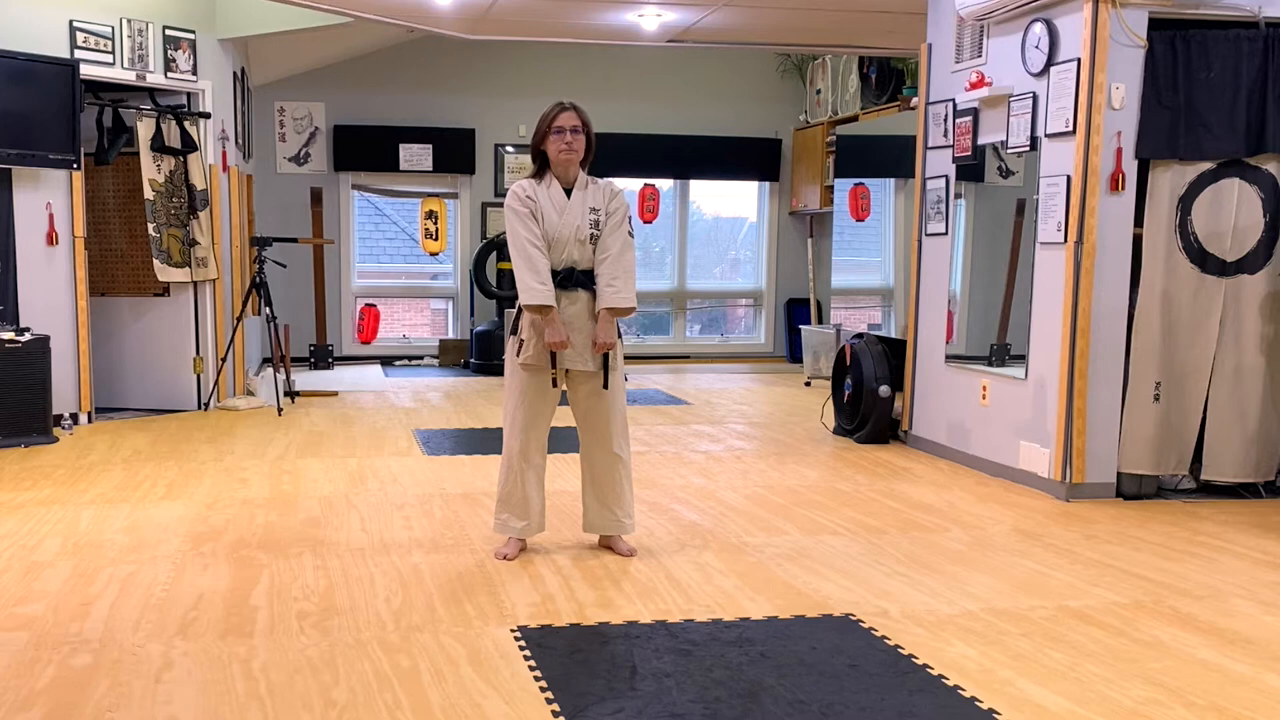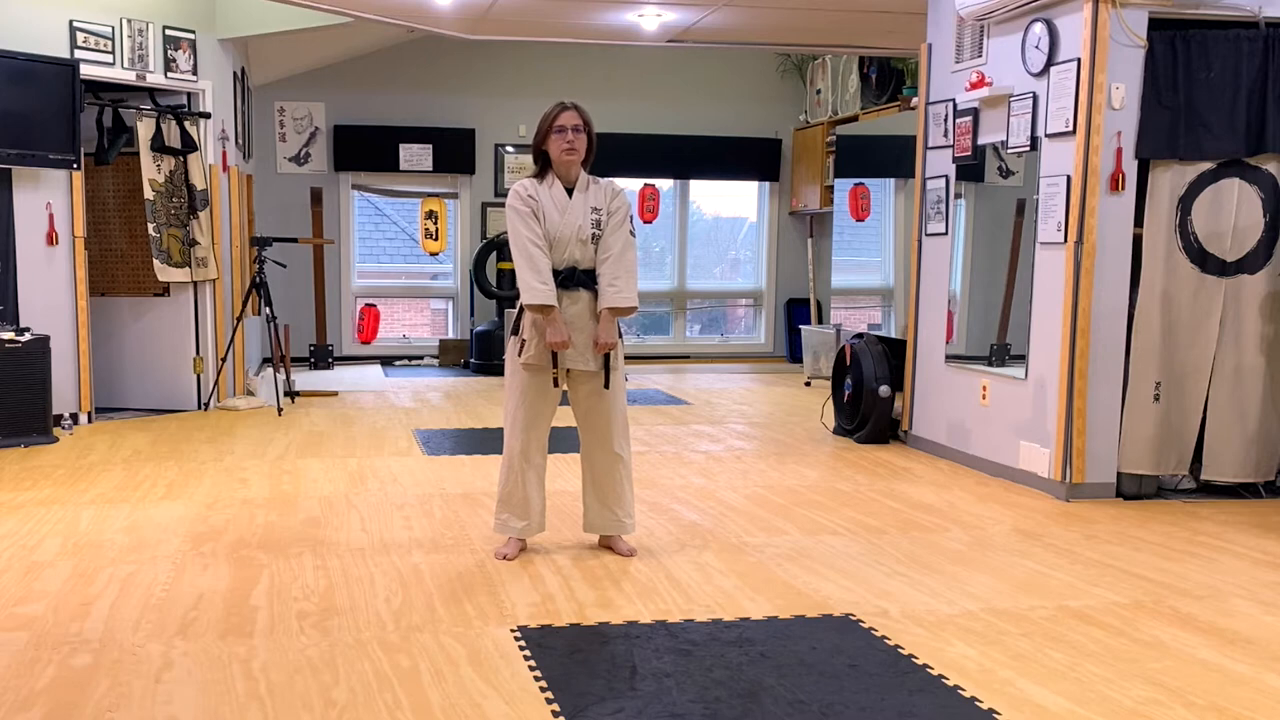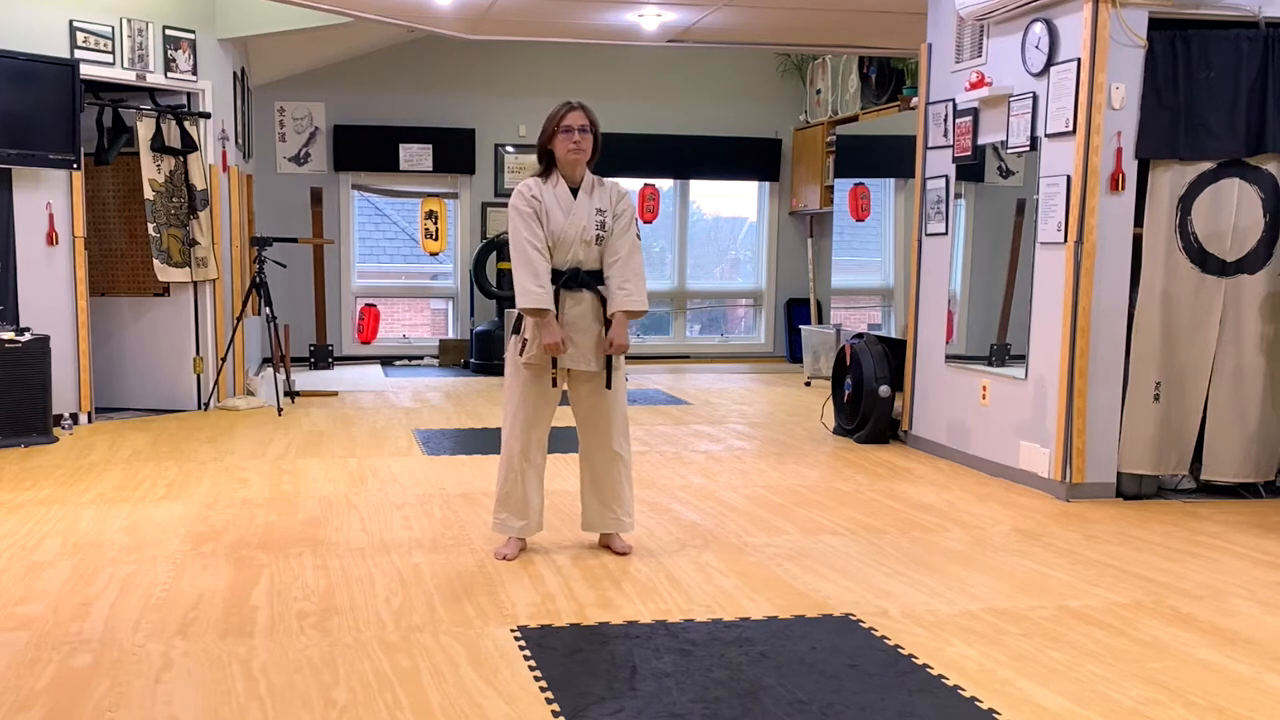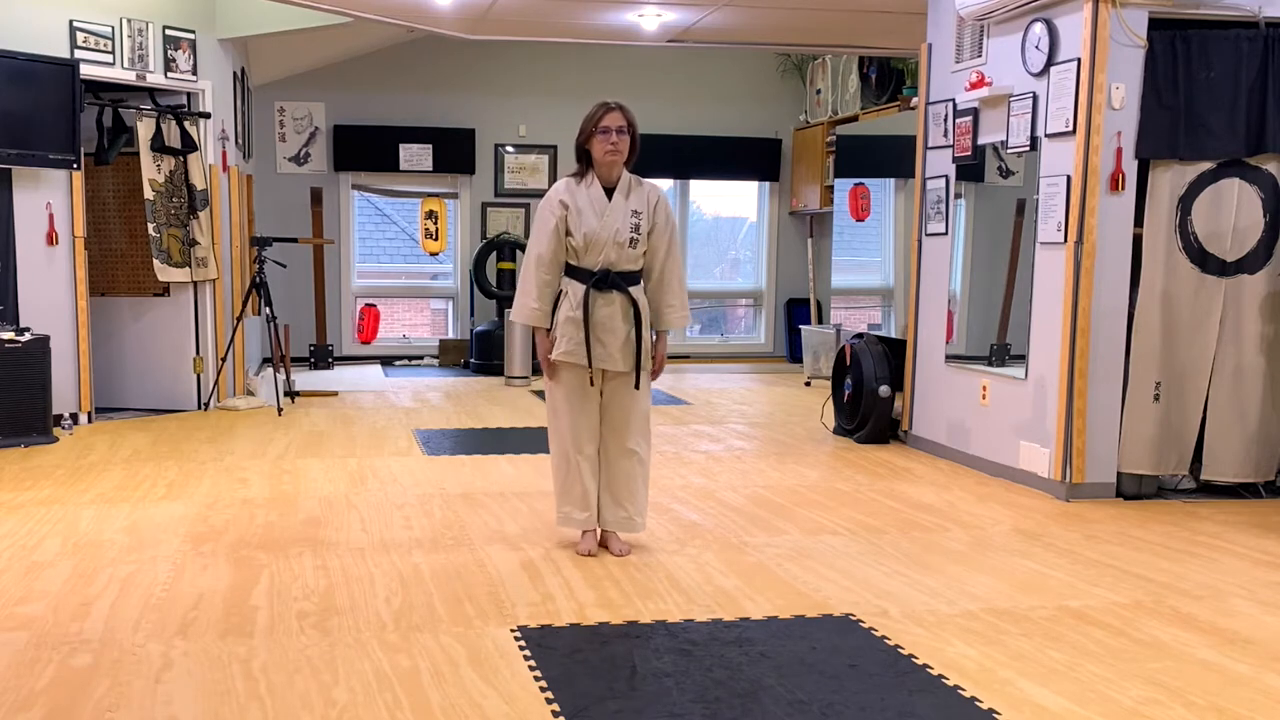
dt=0.7s
person 1, frame 1
left shoulder: (609, 197)
right shoulder: (524, 195)
left elbow: (615, 260)
right elbow: (530, 261)
left wrist: (606, 322)
right wrist: (551, 321)
left hip: (594, 318)
right hip: (538, 319)
left knee: (606, 430)
right knee: (524, 431)
left ankle: (609, 527)
right ankle: (518, 529)
person 1, frame 2
left shoulder: (610, 196)
right shoulder: (525, 194)
left elbow: (617, 260)
right elbow: (532, 261)
left wrist: (607, 321)
right wrist: (553, 321)
left hip: (596, 318)
right hip: (540, 318)
left knee: (607, 430)
right knee: (525, 431)
left ankle: (609, 527)
right ankle: (518, 529)
person 1, frame 3
left shoulder: (614, 196)
right shoulder: (529, 194)
left elbow: (624, 261)
right elbow: (530, 261)
left wrist: (620, 322)
right wrist: (548, 324)
left hip: (597, 319)
right hip: (541, 320)
left knee: (606, 431)
right knee: (523, 431)
left ankle: (607, 525)
right ankle: (517, 529)
person 1, frame 4
left shoulder: (651, 199)
right shoulder: (563, 195)
left elbow: (664, 269)
right elbow: (542, 266)
left wrist: (662, 335)
right wrist: (541, 332)
left hip: (628, 320)
right hip: (574, 319)
left knee: (627, 432)
right knee: (575, 430)
left ankle: (612, 525)
right ankle: (585, 523)
